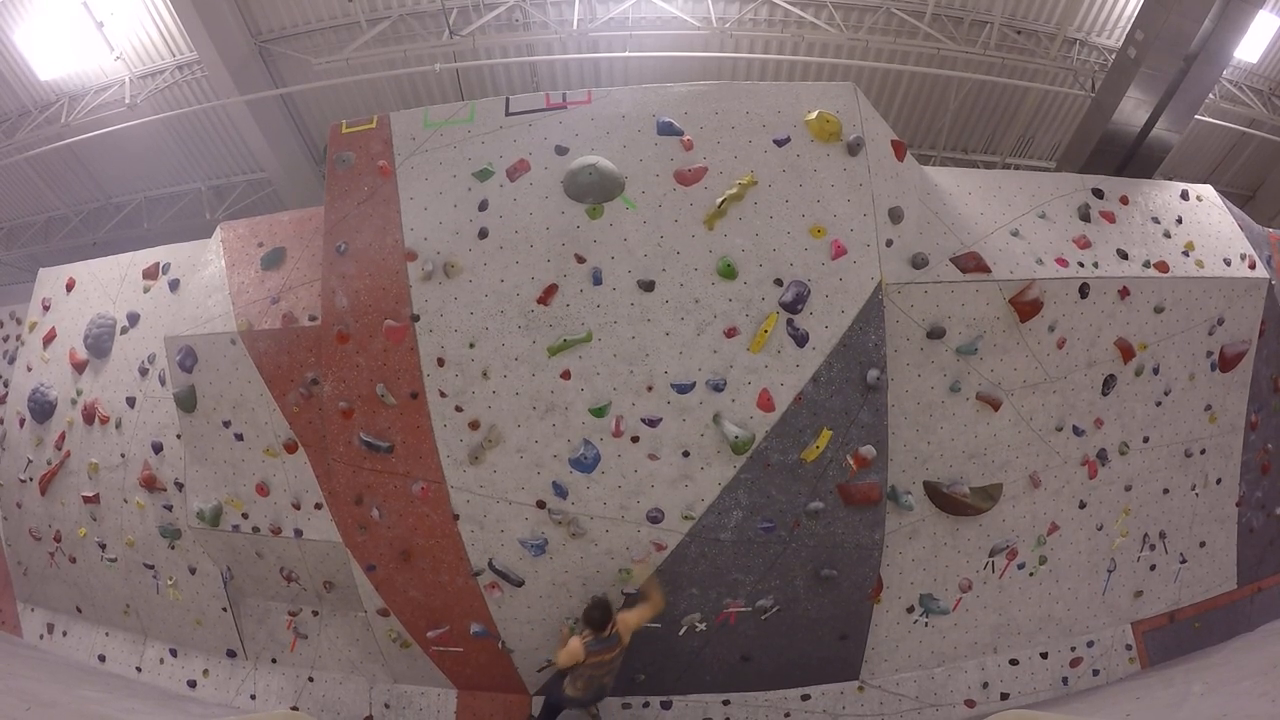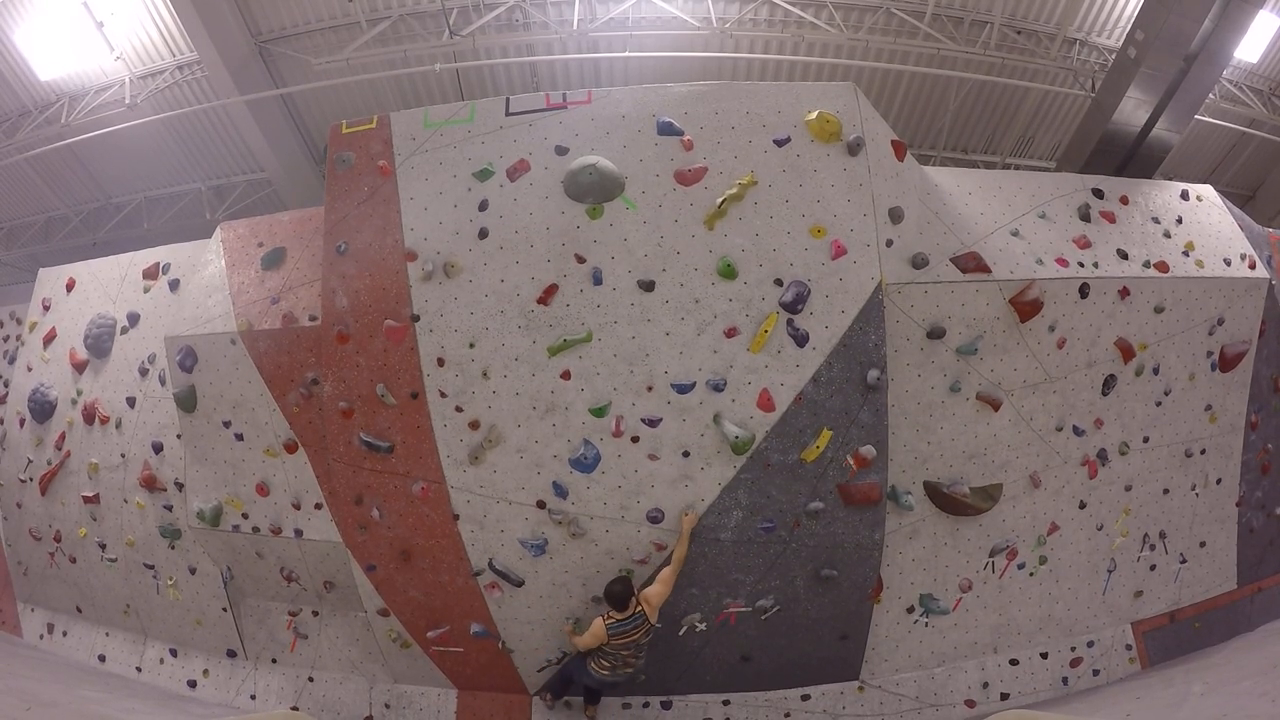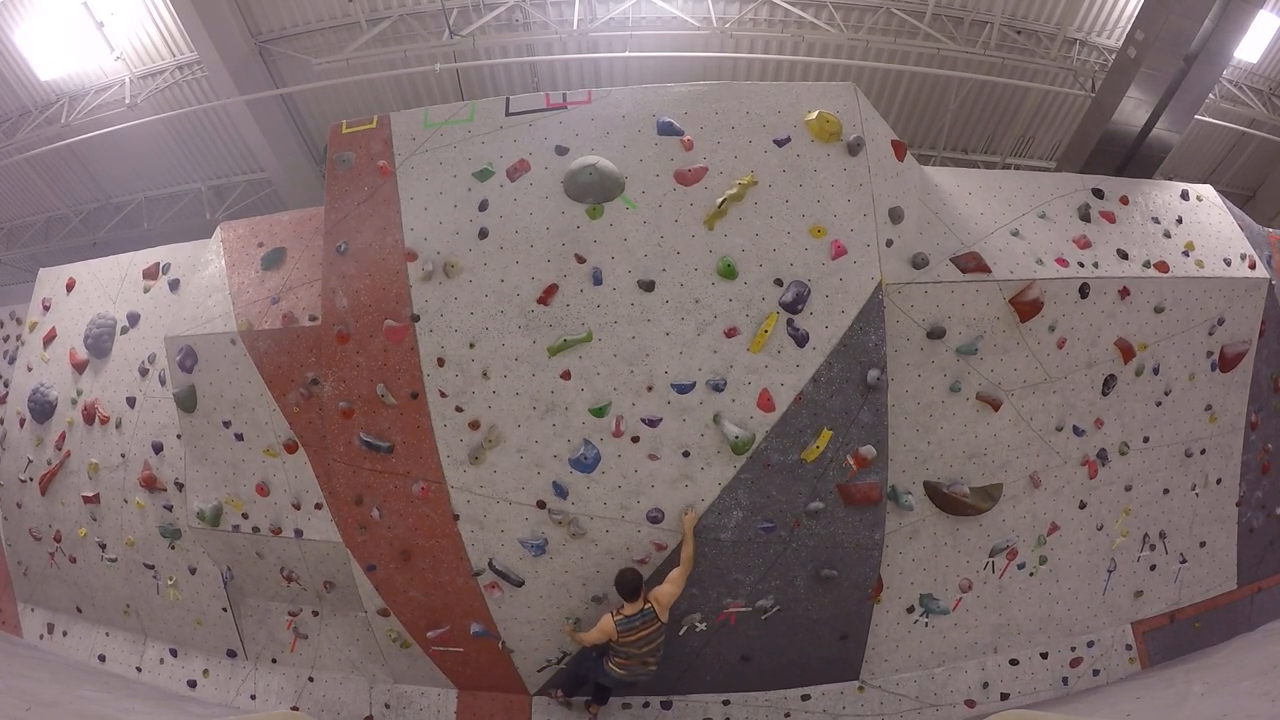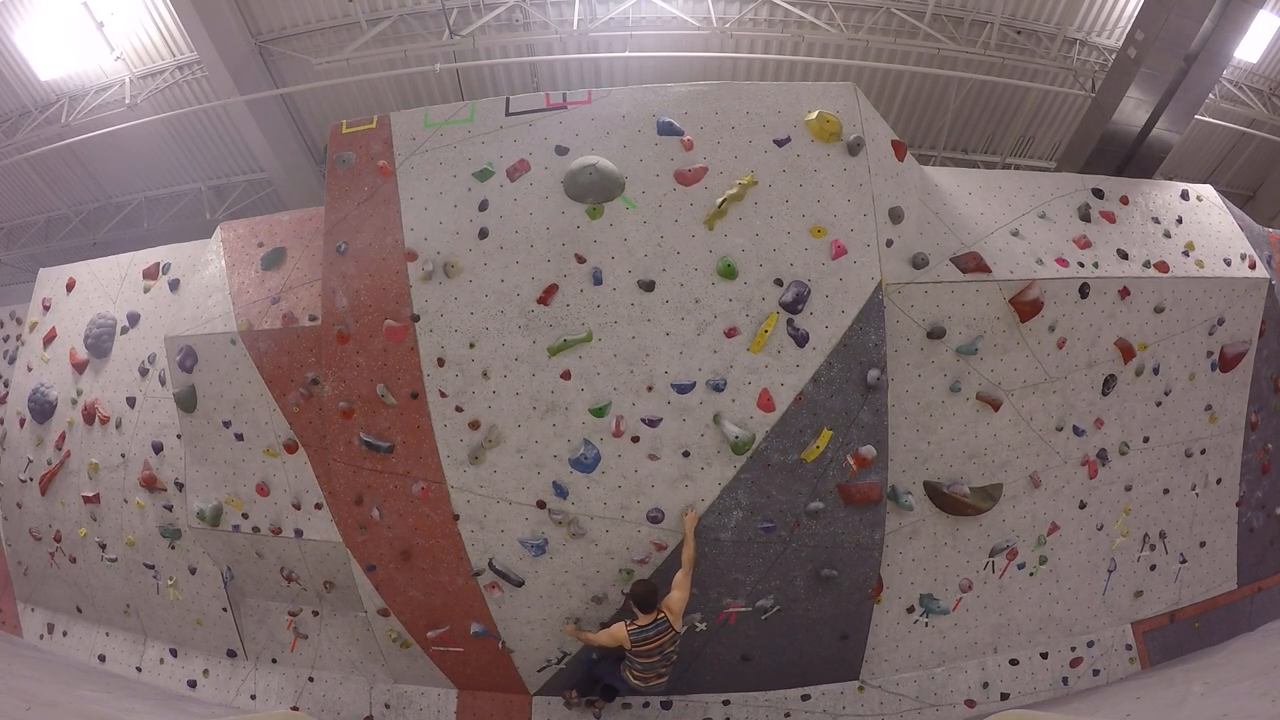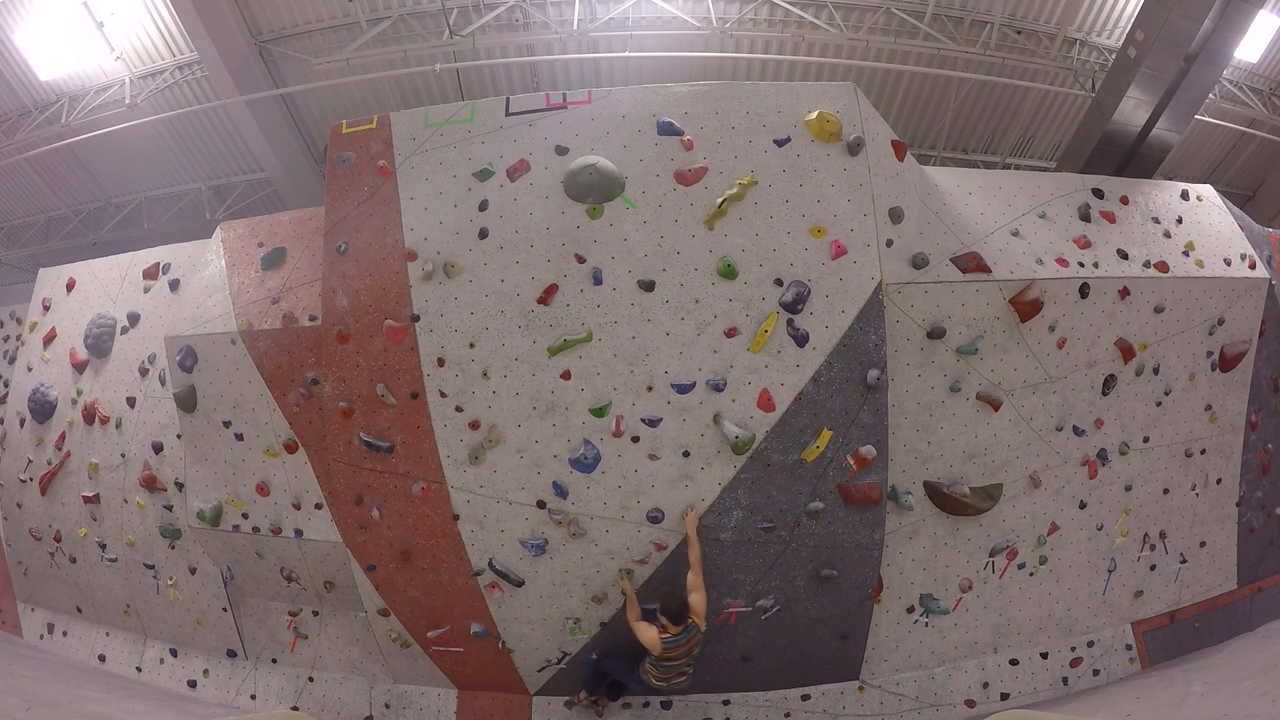
dt=0.4s
person 1, frame 1
left shoulder: (578, 645)
right shoulder: (622, 626)
left elbow: (560, 662)
right elbow: (657, 603)
left wrist: (565, 638)
left hip: (574, 696)
right hip: (602, 690)
left knee: (552, 698)
person 1, frame 2
left shoulder: (602, 626)
right shoulder: (649, 605)
left elbow: (581, 645)
right elbow: (675, 566)
left wrist: (570, 633)
right wrist: (686, 528)
left hip: (601, 675)
right hip: (627, 671)
left knee: (571, 667)
left ankle: (551, 696)
right ankle: (591, 708)
person 1, frame 3
left shoulder: (611, 622)
right shoulder: (659, 603)
left elbow: (587, 640)
right elbow: (685, 567)
left wrist: (571, 632)
right wrist: (688, 528)
left hip: (619, 675)
right hip: (646, 672)
left knee: (582, 663)
left ankle: (563, 694)
right ankle: (595, 706)
person 1, frame 4
left shoulder: (623, 632)
right shoulder: (672, 614)
left elbow: (594, 639)
right elbow: (686, 568)
left wrist: (574, 631)
right wrist: (689, 529)
left hip: (635, 684)
right hip: (661, 682)
left knee: (598, 666)
left ankle: (576, 694)
right ankle: (601, 702)
person 1, frame 5
left shoulder: (655, 638)
right shoulder: (697, 618)
left elbow: (635, 622)
right elbow: (696, 569)
left wrist: (629, 591)
right wrist: (691, 530)
left hip: (654, 682)
right hip: (682, 679)
left knee: (605, 661)
right knee: (629, 658)
left ankle: (585, 696)
right ankle: (604, 700)
